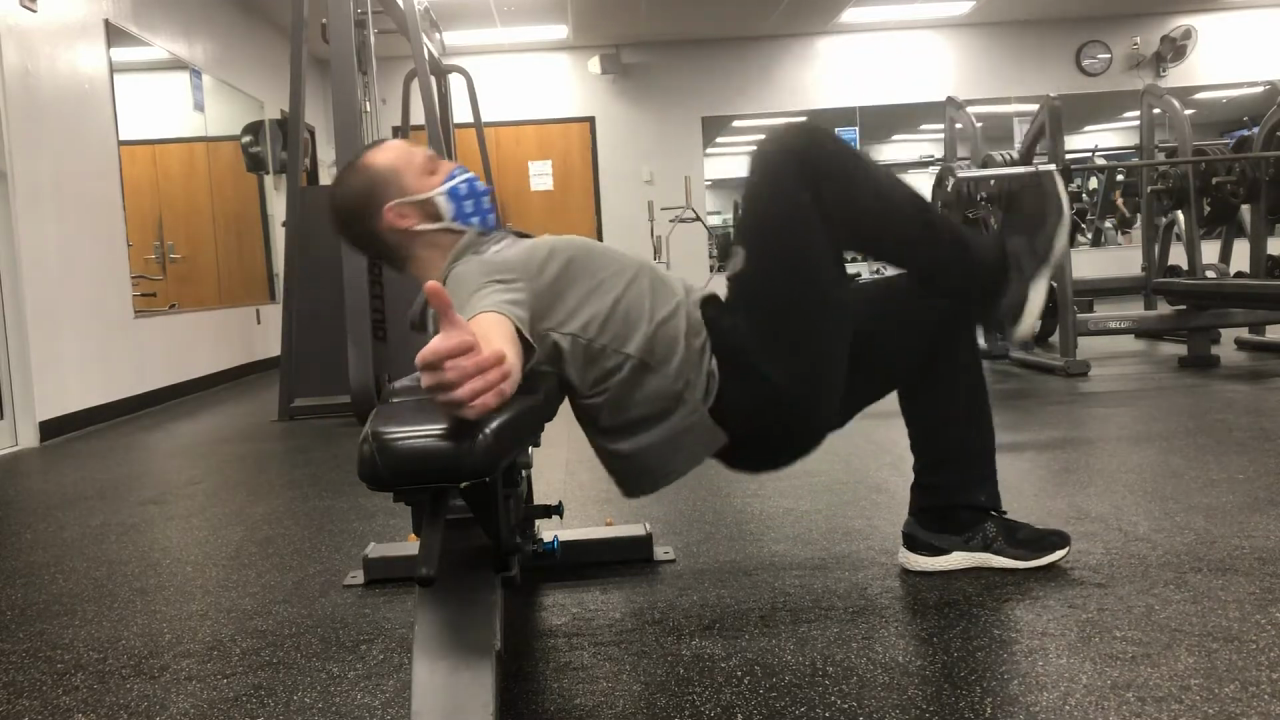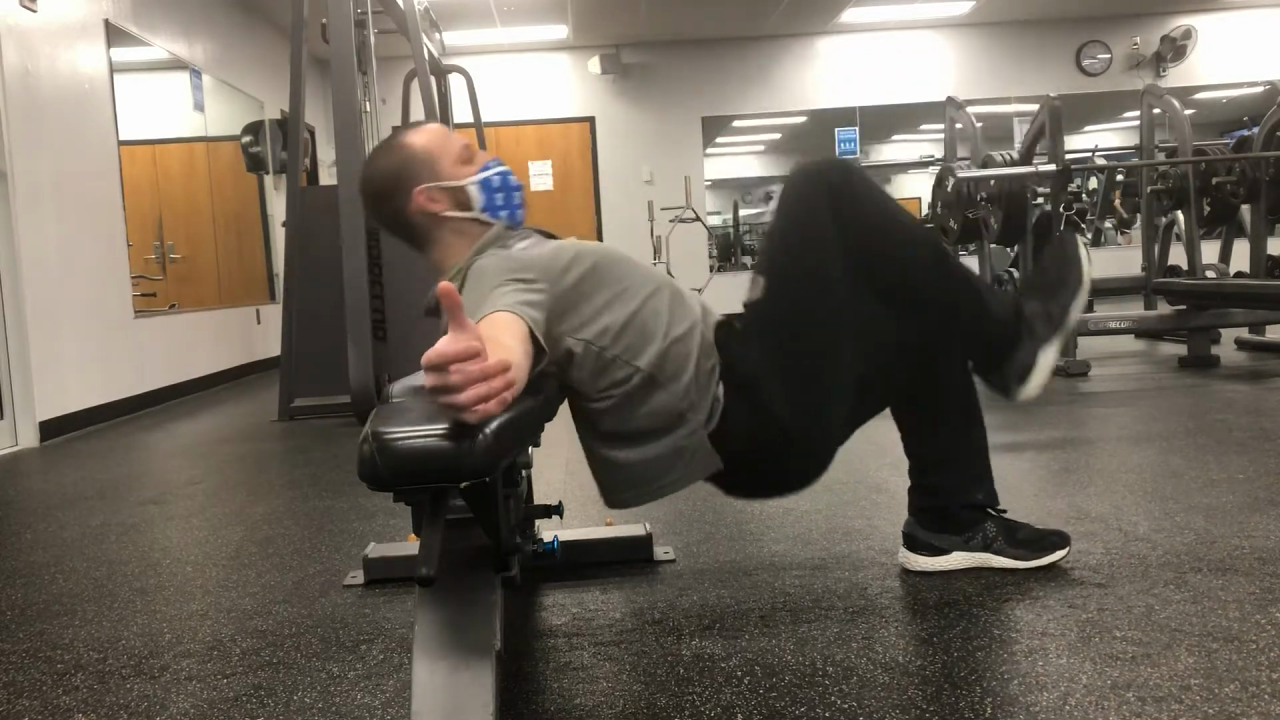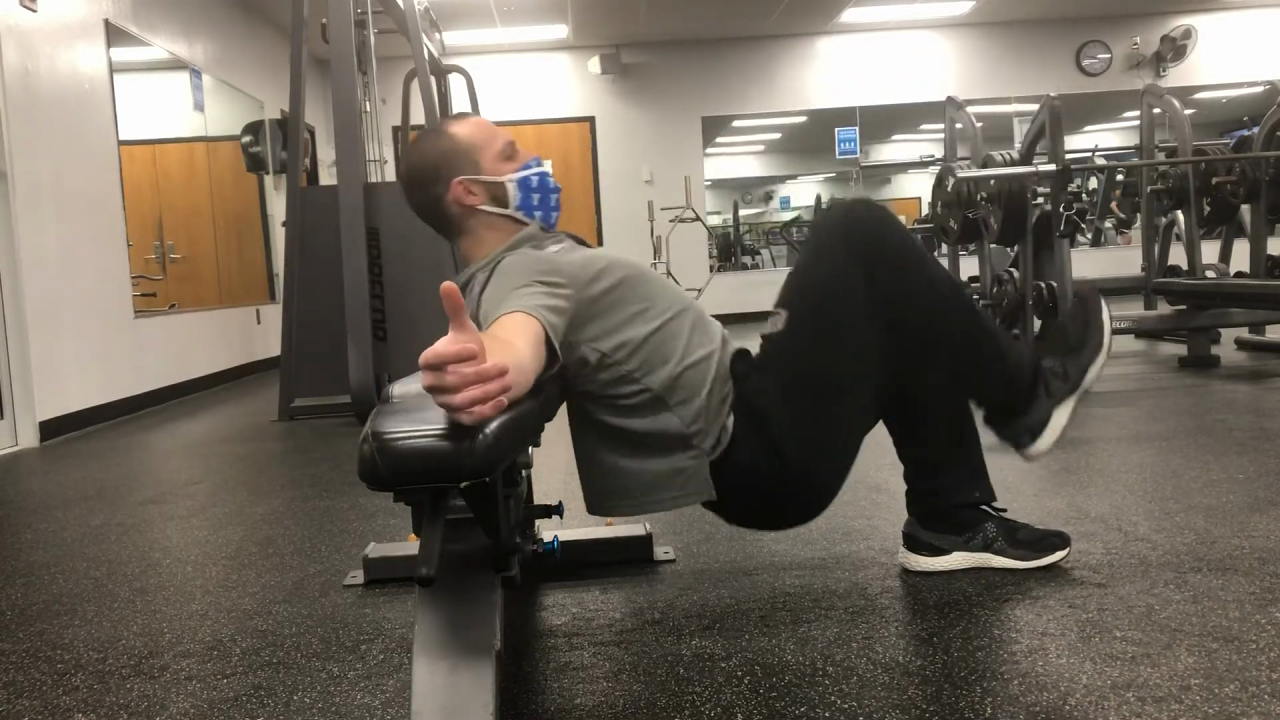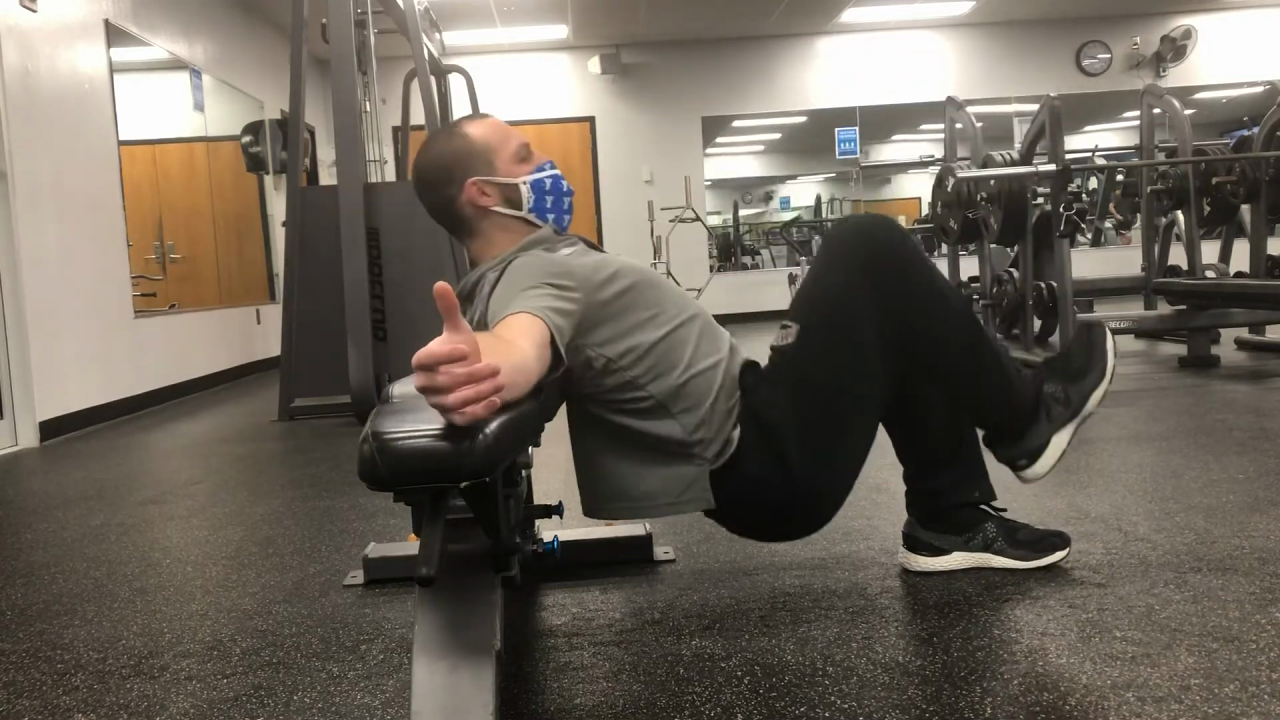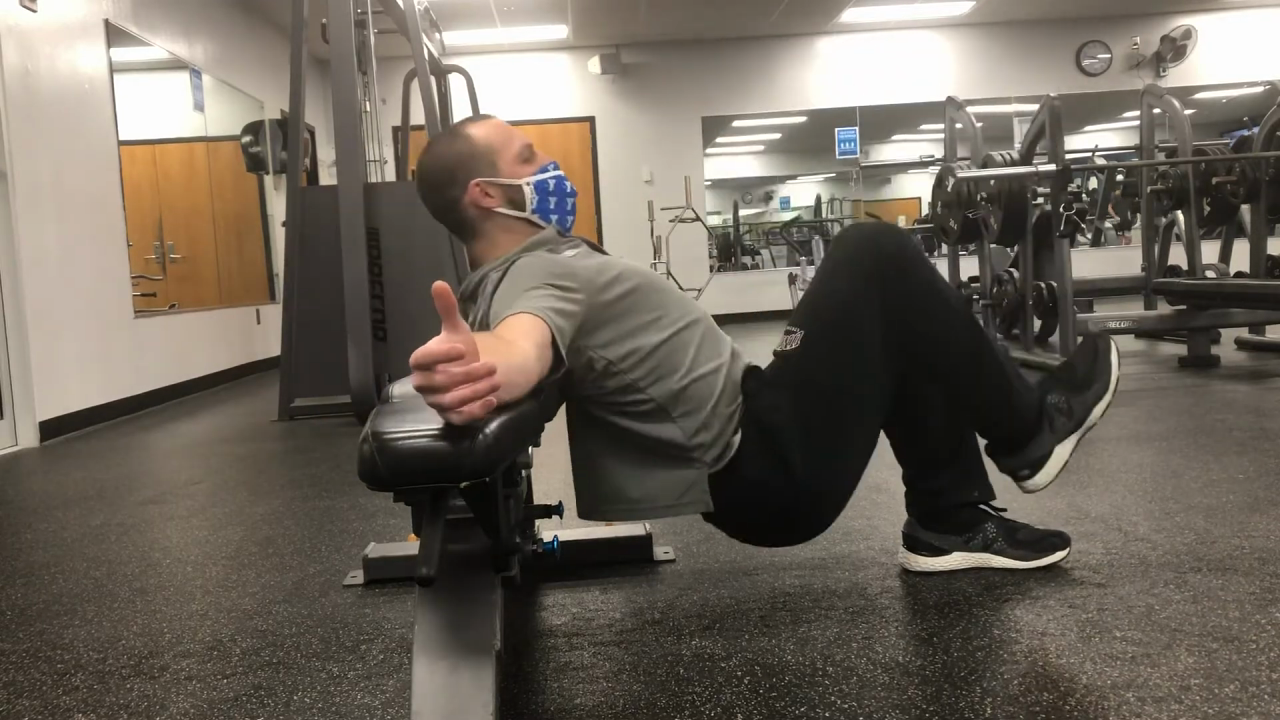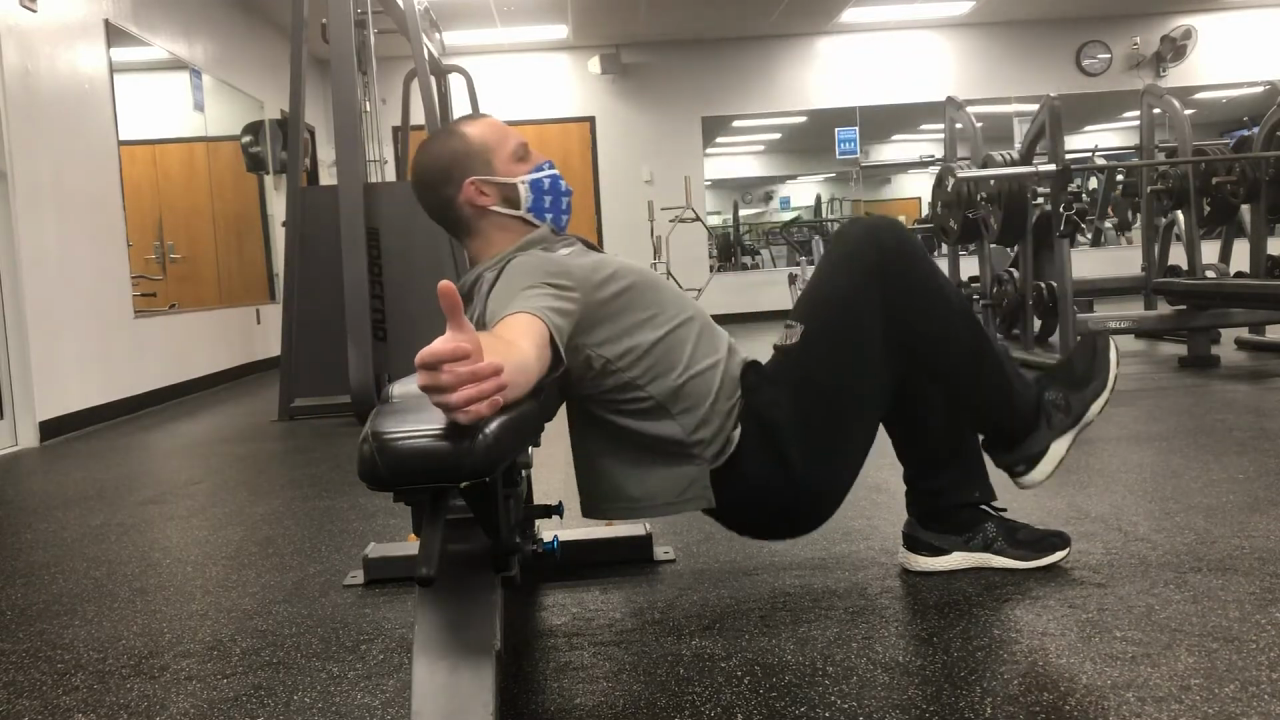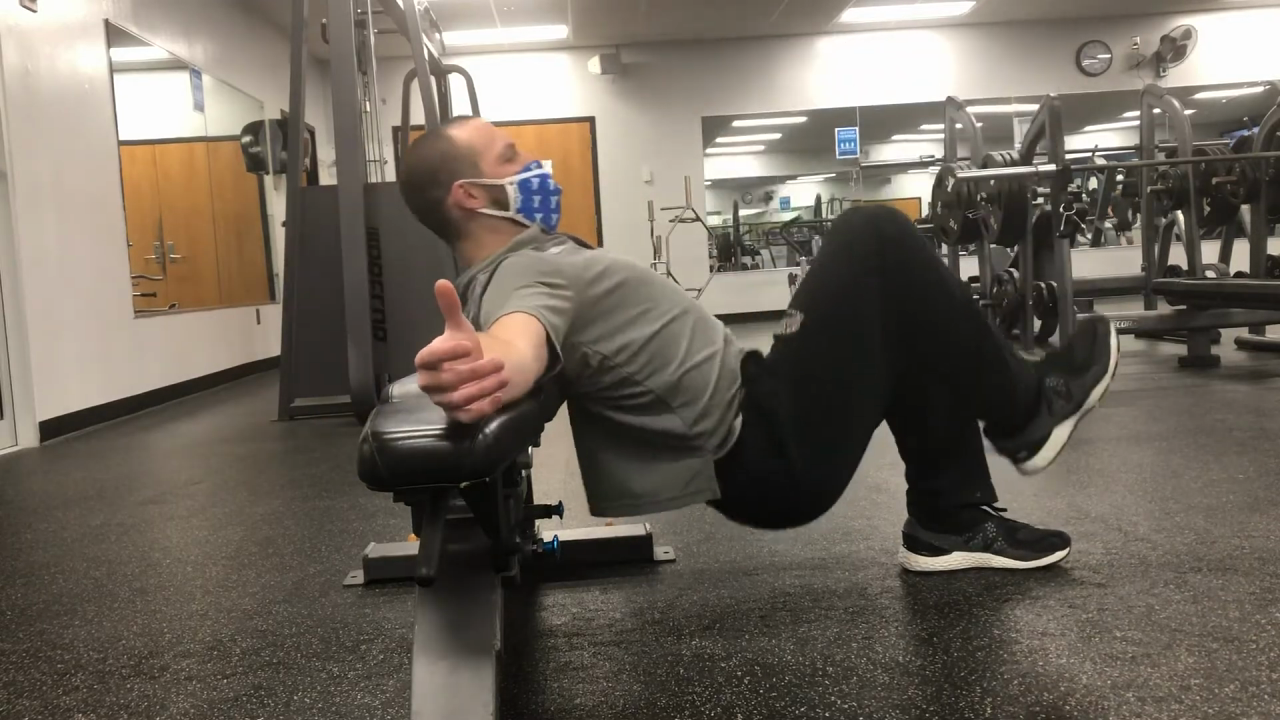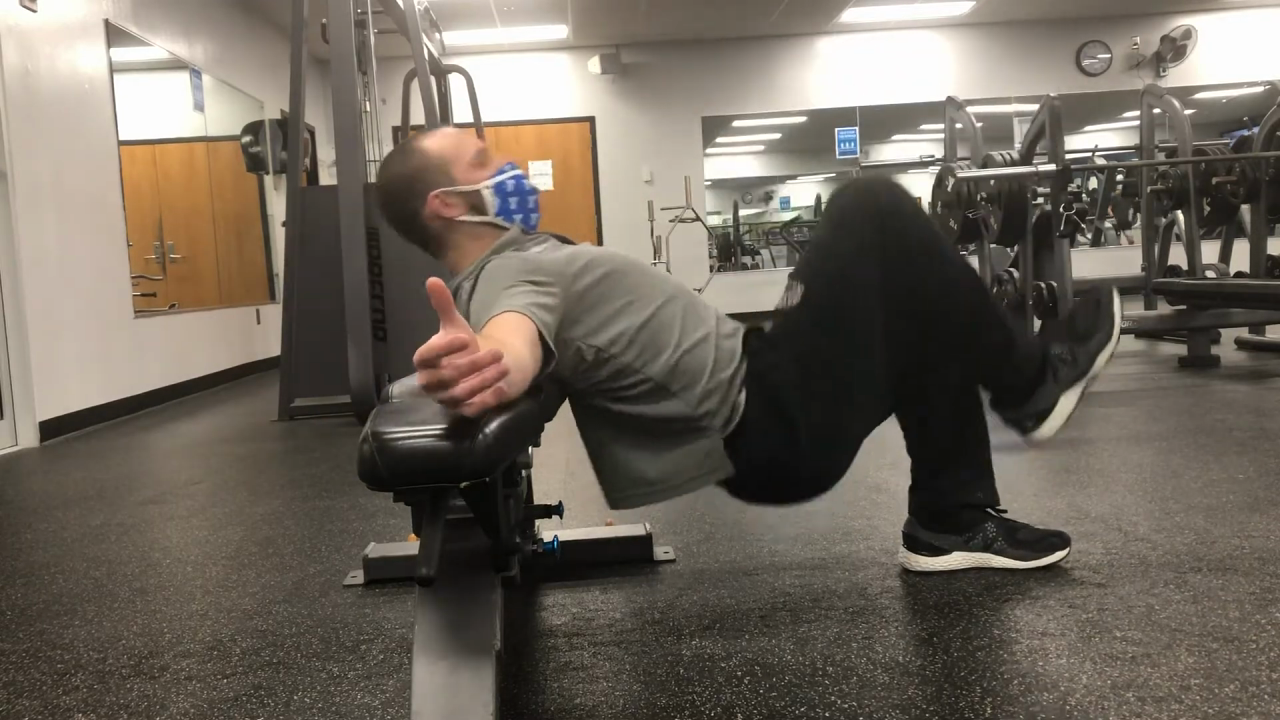
dt=0.1s
person 1, frame 1
left shoulder: (485, 260)
right shoulder: (477, 280)
right elbow: (495, 343)
right wrist: (473, 364)
left hip: (749, 378)
right hip: (754, 384)
left knee: (937, 305)
right knee: (799, 155)
left ankle: (953, 523)
right ankle: (997, 277)
person 1, frame 2
left shoulder: (503, 257)
right shoulder: (500, 273)
right elbow: (503, 344)
right wrist: (478, 368)
left hip: (746, 413)
right hip: (760, 420)
left knee: (915, 321)
right knee: (826, 188)
left ankle: (952, 521)
right ankle: (1008, 334)
person 1, frame 3
left shoulder: (526, 262)
right shoulder: (521, 278)
right elbow: (516, 343)
right wrist: (481, 368)
left hip: (751, 441)
right hip: (771, 450)
left knee: (913, 322)
right knee: (856, 235)
left ankle: (952, 523)
right ankle: (1023, 392)
person 1, frame 4
left shoulder: (538, 262)
right shoulder: (532, 279)
right elbow: (518, 345)
right wrist: (477, 368)
left hip: (749, 446)
right hip: (769, 465)
left knee: (899, 328)
right knee: (868, 248)
left ankle: (952, 521)
right ankle: (1025, 418)
person 1, frame 5
left shoulder: (540, 263)
right shoulder: (535, 279)
right elbow: (518, 346)
right wrist: (476, 368)
left hip: (748, 451)
right hip: (770, 468)
left knee: (900, 329)
right knee: (873, 257)
left ankle: (951, 521)
right ankle: (1026, 427)
person 1, frame 6
left shoulder: (534, 267)
right shoulder: (529, 282)
right elbow: (518, 344)
right wrist: (480, 368)
left hip: (757, 449)
right hip: (771, 462)
left knee: (908, 325)
right knee: (874, 249)
left ankle: (950, 521)
right ankle: (1022, 424)
person 1, frame 7
left shoulder: (528, 265)
right shoulder: (522, 281)
right elbow: (514, 345)
right wrist: (477, 368)
left hip: (754, 442)
right hip: (770, 453)
left knee: (907, 323)
right knee: (873, 240)
left ankle: (951, 521)
right ankle: (1023, 410)
person 1, frame 8
left shoulder: (517, 262)
right shoulder: (508, 281)
right elbow: (512, 346)
right wrist: (479, 366)
left hip: (758, 403)
right hip: (780, 419)
left knee: (937, 322)
right knee: (871, 207)
left ankle: (951, 523)
right ankle: (1027, 383)
